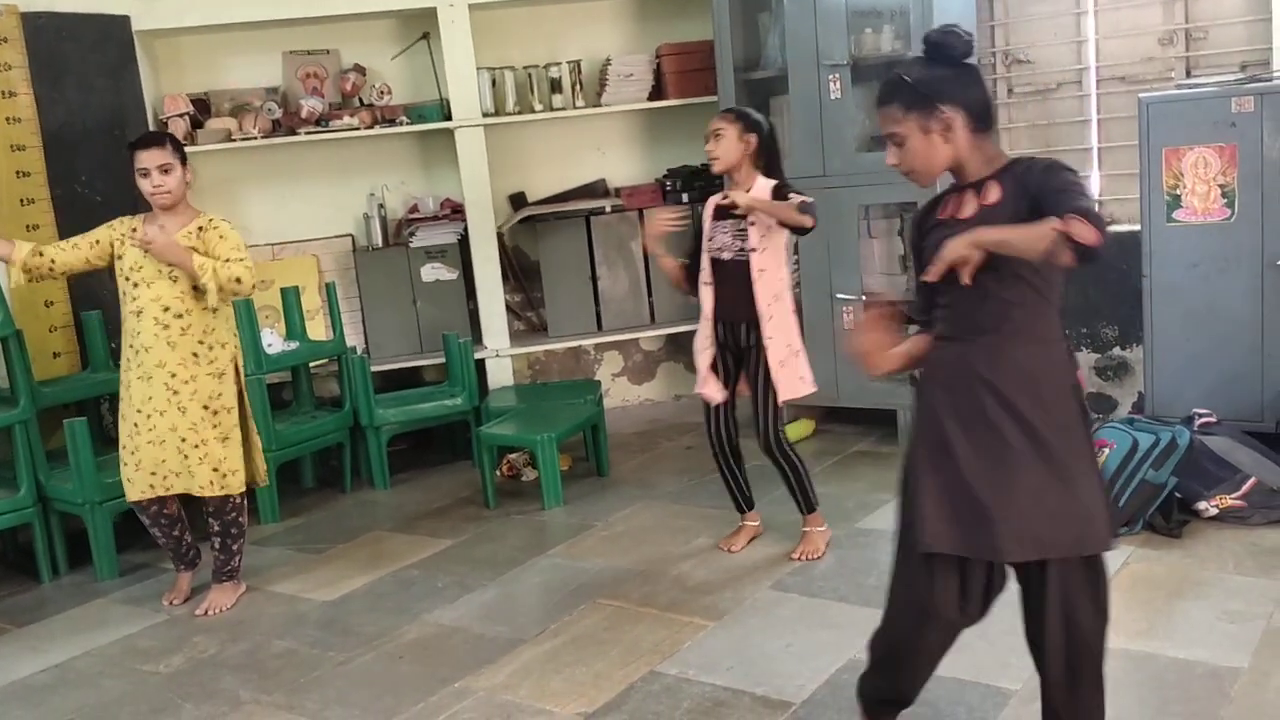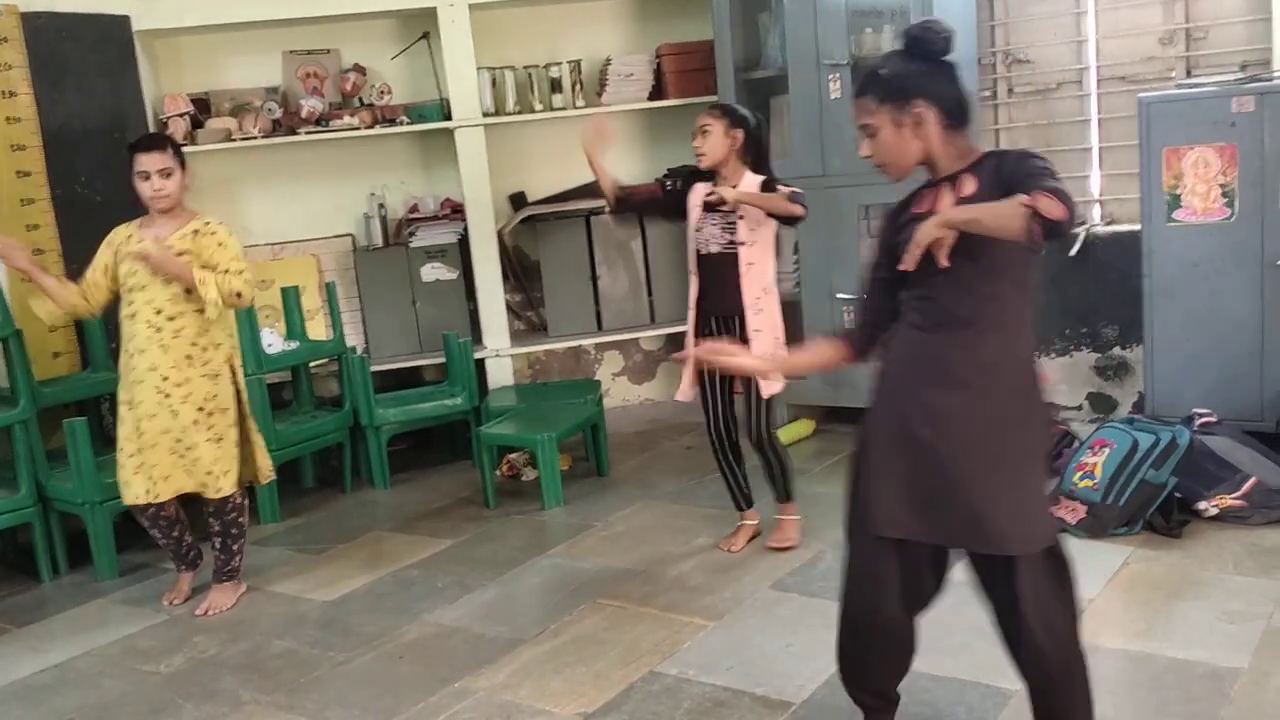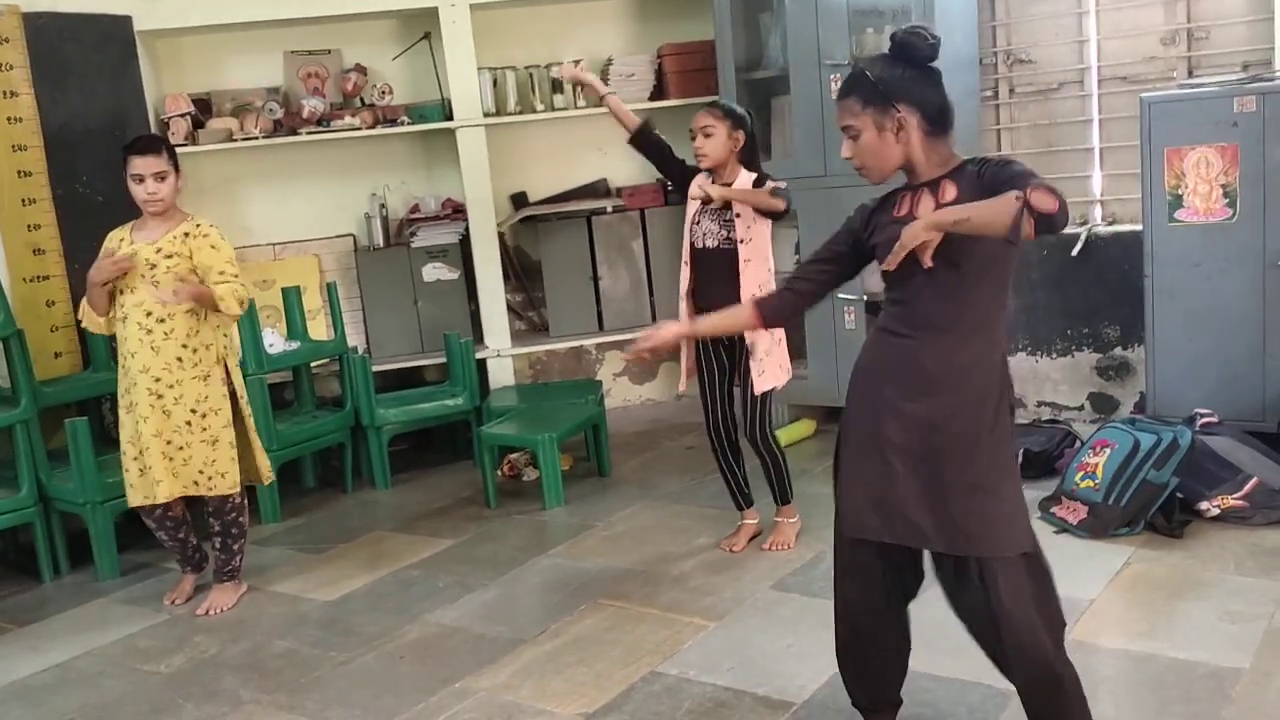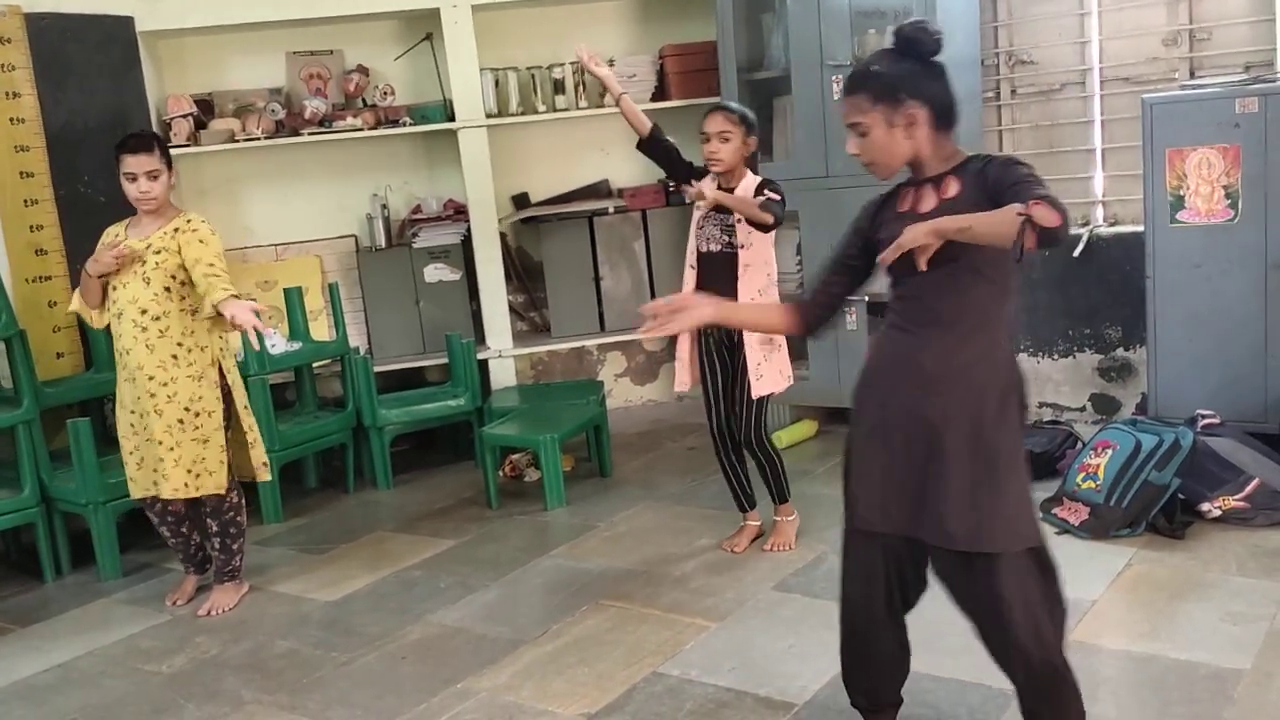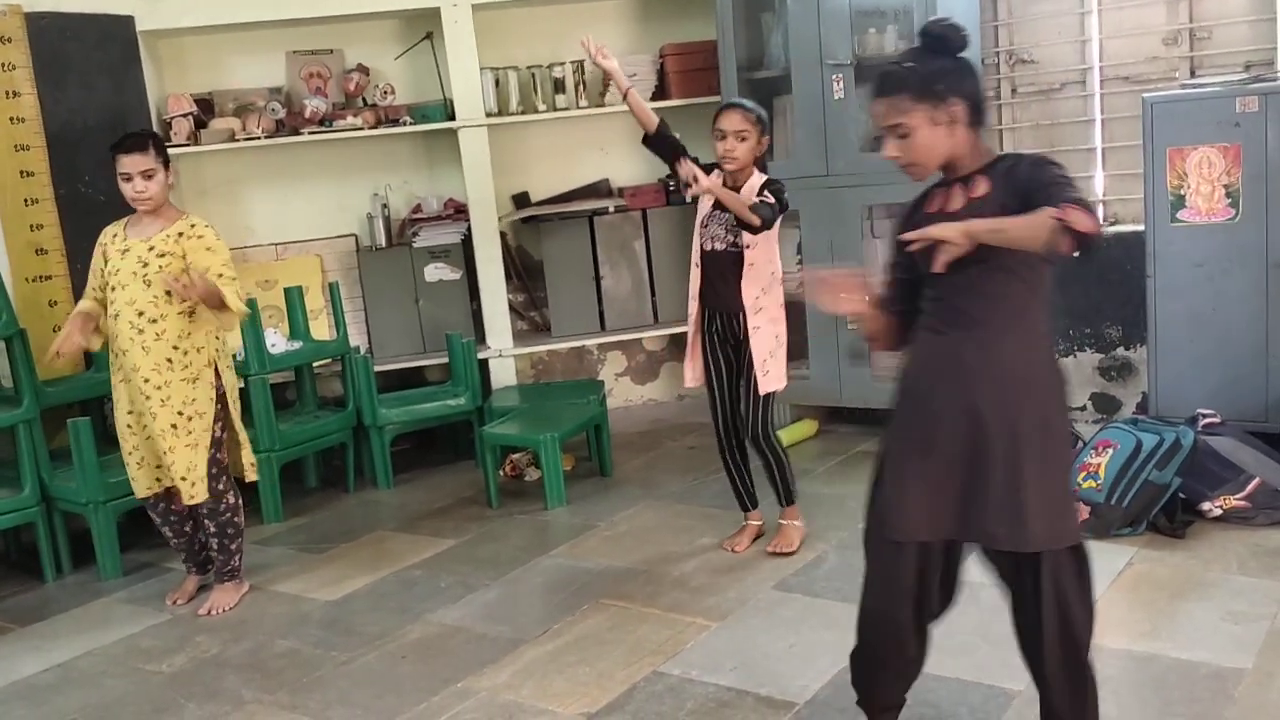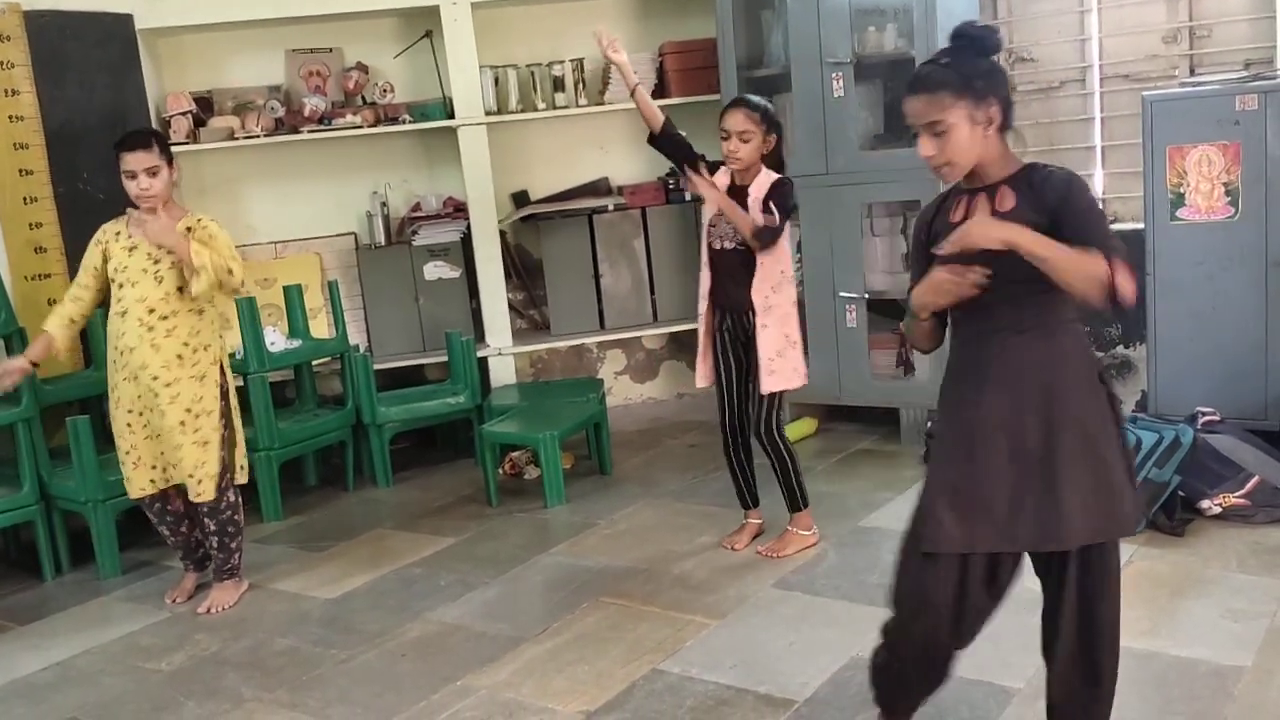
dt=0.2s
person 1, frame 1
left shoulder: (1037, 181)
right shoulder: (929, 219)
left elbow: (1084, 238)
left wrist: (981, 238)
right wrist: (888, 353)
left hip: (1036, 417)
right hip: (950, 421)
left knee: (1064, 597)
right knee: (930, 596)
person 1, frame 2
left shoulder: (1014, 171)
right shoulder: (900, 211)
left elbow: (1055, 213)
right elbow: (865, 335)
left wrist: (951, 219)
right wrist: (763, 363)
left hip: (991, 416)
right hip: (904, 414)
left knee: (1031, 593)
right knee: (882, 587)
person 1, frame 3
left shoulder: (993, 181)
right shoulder: (875, 218)
left elbow: (1048, 210)
right elbow: (786, 302)
left wrist: (941, 220)
right wrist: (688, 327)
left hip: (966, 418)
right hip: (881, 415)
left knee: (1007, 596)
right knee: (866, 587)
person 1, frame 4
left shoulder: (996, 180)
right shoulder: (883, 213)
left elbow: (1049, 222)
right elbow: (810, 312)
left wrist: (941, 227)
right wrist: (712, 308)
left hip: (975, 415)
right hip: (889, 411)
left knee: (1010, 591)
right knee: (873, 584)
person 1, frame 5
left shoulder: (1029, 178)
right shoulder: (918, 214)
left elbow: (1079, 228)
right elbow: (897, 331)
left wrist: (971, 232)
right wrist: (854, 306)
left hip: (1017, 409)
right hip: (931, 413)
left knee: (1044, 588)
right knee: (897, 582)
person 1, frame 6
left shoulder: (1054, 192)
right shoulder: (936, 220)
left elbow: (1117, 287)
right elbow: (923, 339)
left wrist: (1016, 237)
right wrist: (924, 303)
left hip: (1063, 416)
right hip: (975, 421)
left knee: (1081, 594)
right knee: (932, 583)
person 2, frame 1
left shoulder: (776, 194)
right shoulder: (710, 209)
left elbow: (807, 219)
right elbow: (689, 282)
left wrist: (753, 202)
right wrist: (654, 243)
left hip: (765, 331)
right hip: (719, 334)
left knee: (771, 435)
right knee: (719, 434)
left ankle: (816, 523)
right ankle: (748, 518)
person 2, frame 2
left shoulder: (763, 188)
right shoulder: (694, 196)
left elbow: (797, 208)
right elbow: (625, 200)
left wrist: (739, 196)
right wrist: (595, 154)
left hip: (753, 323)
right hip: (708, 325)
left knee: (759, 429)
right knee: (718, 430)
left ankle: (788, 511)
right ankle: (747, 516)
person 2, frame 3
left shoulder: (757, 185)
right shoulder: (692, 183)
left elbow: (781, 204)
right elbow: (645, 136)
left wrist: (727, 193)
right wrist: (597, 87)
left hip: (750, 322)
left knee: (756, 428)
right knee: (718, 428)
left ankle: (786, 514)
right ankle: (747, 517)
person 2, frame 4
left shoulder: (763, 191)
right shoulder: (700, 183)
left elbow: (768, 218)
right elbow: (652, 139)
left wrist: (718, 198)
right wrist: (609, 82)
left hip: (752, 325)
right hip: (710, 327)
left knee: (751, 431)
right knee: (721, 429)
left ankle: (786, 513)
right ankle: (750, 518)
person 2, frame 5
left shoulder: (770, 190)
right shoulder: (707, 179)
left elbow: (756, 219)
right elbow: (658, 135)
left wrist: (711, 190)
right wrist: (617, 75)
left hip: (757, 322)
right hip: (714, 322)
left knee: (756, 427)
right knee: (725, 427)
left ankle: (791, 517)
right ankle: (751, 518)
person 2, frame 6
left shoulder: (778, 189)
right shoulder: (714, 178)
left elbow: (765, 236)
right elbow: (664, 133)
left wrist: (719, 201)
right wrist: (626, 70)
left hip: (767, 320)
right hip: (724, 320)
left knee: (765, 426)
right knee: (731, 425)
left ankle: (803, 523)
right ankle: (752, 516)
person 3, frame 1
left shoulder: (214, 230)
right shoulder: (120, 233)
left elbow: (241, 281)
right elbow: (52, 258)
left wrist: (178, 254)
left hip: (205, 379)
right hip: (146, 382)
left knee: (219, 477)
right knee: (147, 484)
left ankle: (228, 576)
right ankle: (186, 564)
person 3, frame 2
left shoulder: (210, 234)
right shoulder: (121, 239)
left elbow: (241, 291)
right elbow: (82, 300)
left wrist: (176, 267)
left hip: (203, 380)
right hip: (144, 386)
left knee: (219, 477)
right knee: (145, 488)
left ankle: (228, 576)
right ankle: (186, 564)
person 3, frame 3
left shoulder: (201, 236)
right shoulder: (116, 241)
left elbow: (234, 293)
right elbow: (98, 319)
left wrist: (195, 290)
right wrist: (96, 280)
left hip: (199, 381)
right hip: (141, 389)
left knee: (217, 478)
right knee: (150, 489)
left ankle: (229, 575)
right ankle: (191, 565)
person 3, frame 4
left shoulder: (193, 231)
right shoulder: (112, 238)
left elbow: (213, 280)
right elbow: (94, 313)
left wrist: (231, 304)
right wrist: (91, 272)
left hip: (194, 378)
right hip: (138, 385)
left knee: (211, 477)
right knee: (153, 485)
left ankle: (231, 576)
right ankle: (195, 566)
person 3, frame 5
left shoulder: (195, 234)
right shoulder: (110, 238)
left elbow: (230, 290)
right elbow: (94, 304)
left wrist: (206, 293)
right wrist: (78, 326)
left hip: (190, 381)
right hip: (134, 386)
left knee: (209, 479)
right knee: (155, 485)
left ankle: (231, 576)
right ankle: (196, 567)
person 3, frame 6
left shoulder: (201, 230)
right shoulder: (109, 236)
left elbow: (230, 278)
right elbow: (76, 303)
left wrist: (173, 243)
left hip: (192, 379)
right hip: (132, 384)
left knee: (210, 478)
right knee: (153, 484)
left ankle: (229, 574)
right ankle: (194, 564)
